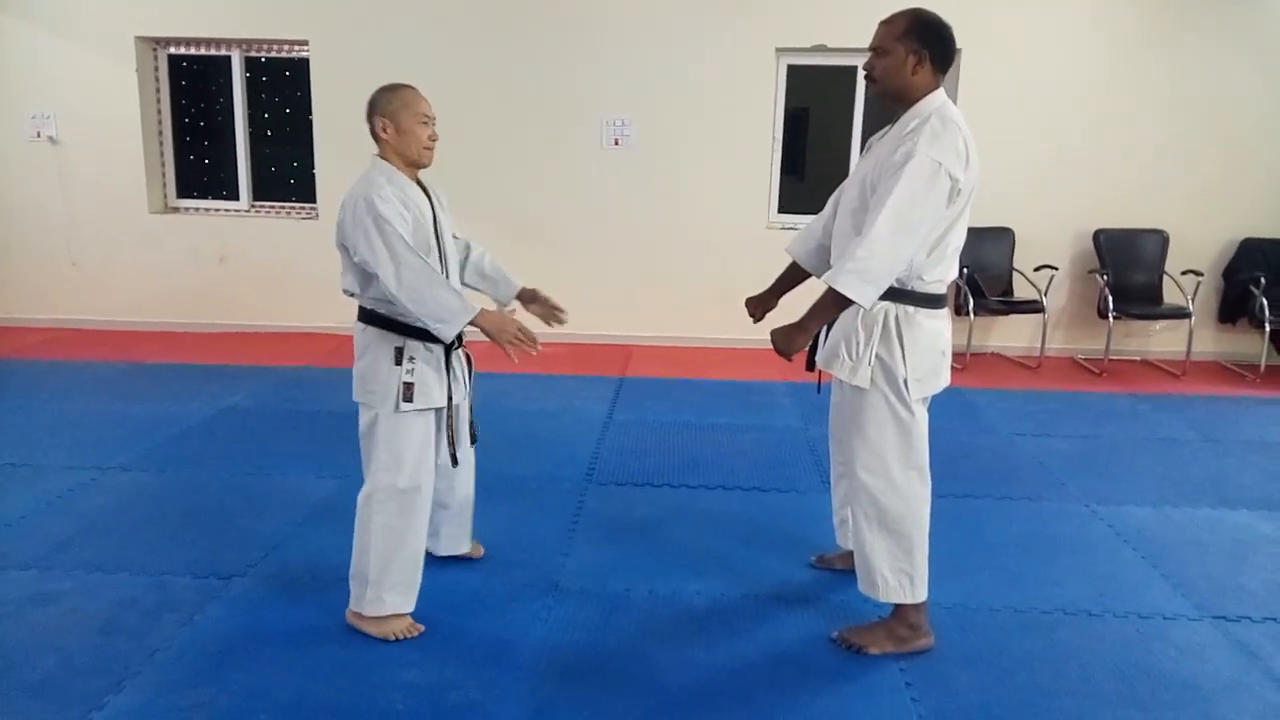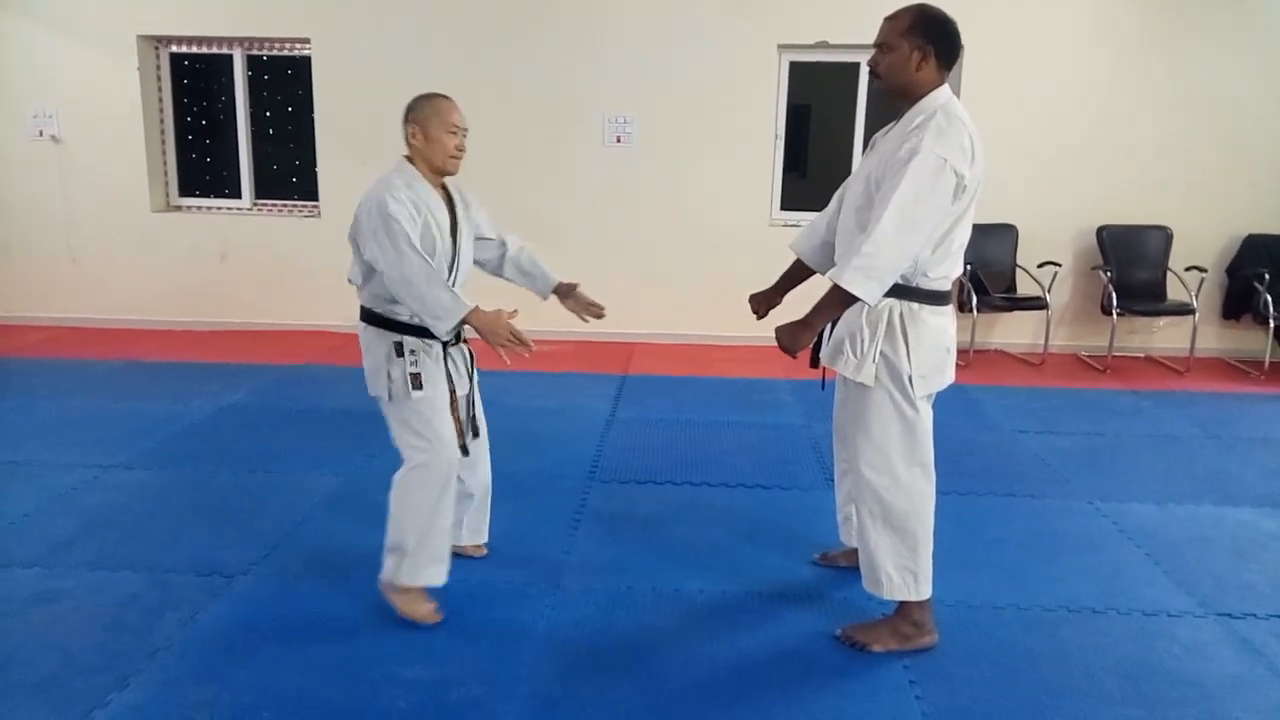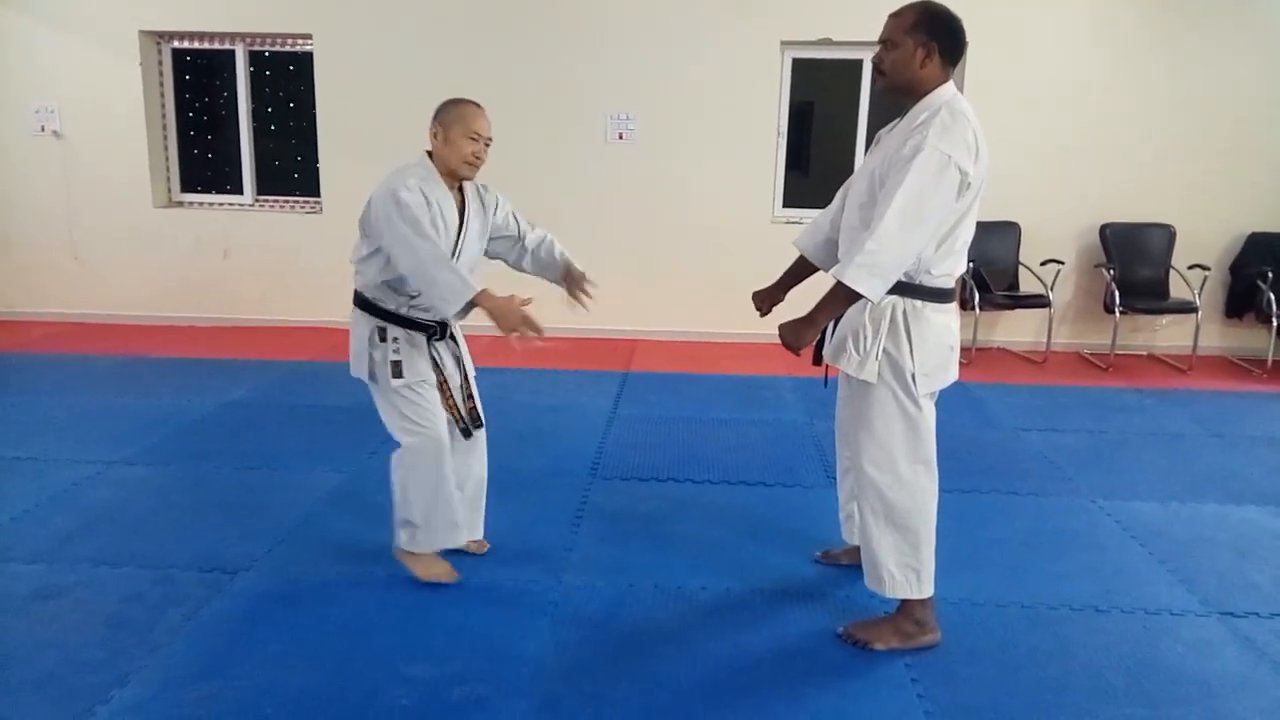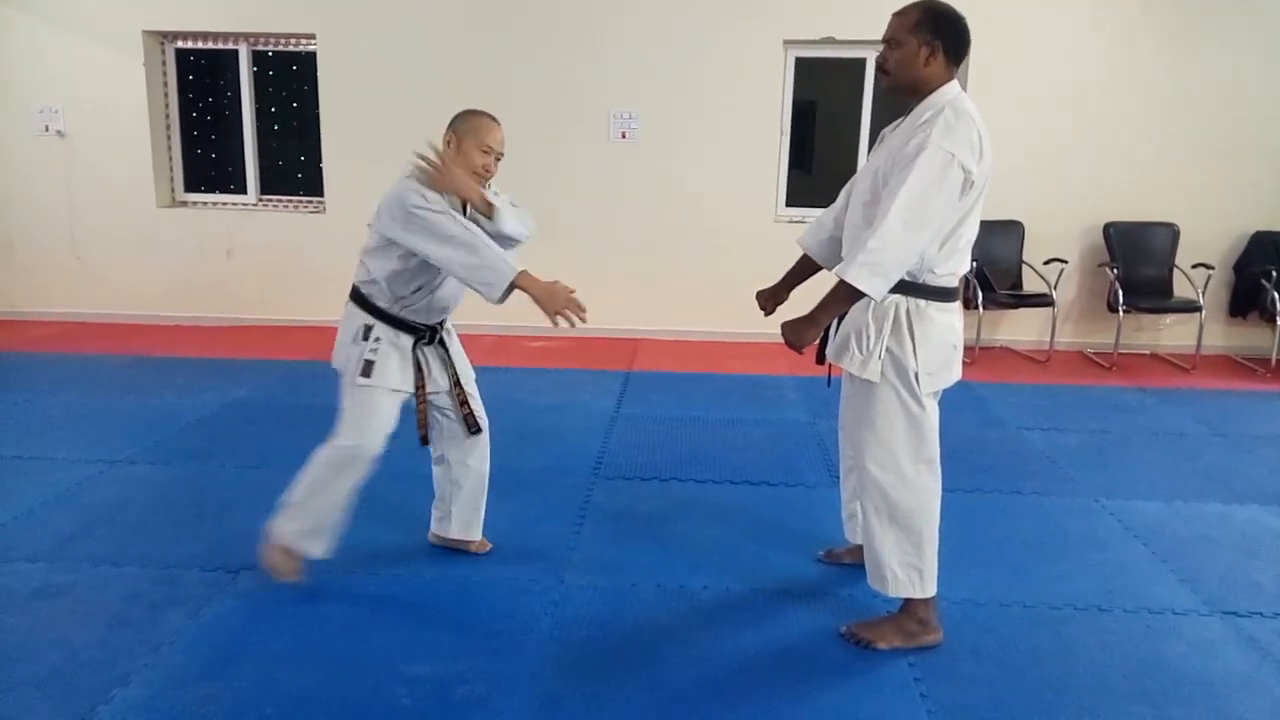
dt=0.2s
person 1, frame 1
left shoulder: (935, 140)
right shoulder: (899, 134)
left elbow: (880, 250)
right elbow: (834, 223)
left wrist: (805, 327)
right wrist: (773, 293)
left hip: (894, 328)
right hip: (869, 321)
left knee: (887, 465)
right knee: (858, 452)
left ankle: (910, 617)
right ankle: (862, 548)
person 1, frame 2
left shoulder: (940, 136)
right shoulder: (904, 131)
left elbow: (887, 246)
right elbow: (838, 220)
left wrist: (810, 324)
right wrist: (777, 291)
left hip: (900, 325)
right hip: (873, 318)
left knee: (891, 462)
right knee: (860, 449)
left ankle: (914, 615)
right ankle: (866, 545)
person 1, frame 3
left shoulder: (944, 132)
right shoulder: (908, 128)
left elbow: (890, 244)
right elbow: (842, 216)
left wrist: (813, 321)
right wrist: (780, 288)
left hip: (902, 323)
right hip: (876, 315)
left knee: (894, 459)
right knee: (863, 446)
left ankle: (915, 613)
right ankle: (868, 543)
person 1, frame 4
left shoulder: (948, 131)
right shoulder: (913, 126)
left elbow: (893, 242)
right elbow: (846, 216)
left wrist: (814, 320)
right wrist: (784, 286)
left hip: (906, 322)
right hip: (880, 314)
left knee: (896, 458)
right knee: (866, 445)
left ankle: (918, 613)
right ankle: (870, 542)
person 2, frame 1
left shoulder: (423, 192)
right shoulder: (372, 197)
left elbow: (463, 255)
right elbow: (409, 278)
left wrist: (520, 294)
right wrist: (482, 320)
left hip: (436, 349)
right hip: (396, 353)
left knee: (452, 455)
right knee: (398, 478)
left ankle: (447, 539)
right ankle: (373, 603)
person 2, frame 2
left shoulder: (456, 198)
right shoulder: (389, 199)
left elbow: (498, 250)
right elbow: (410, 276)
left wrist: (557, 288)
right wrist: (477, 318)
left hip: (444, 345)
right hip: (399, 348)
left knee: (468, 446)
right knee: (432, 457)
left ankle: (455, 531)
right ankle: (405, 577)
person 2, frame 3
left shoulder: (481, 198)
right shoulder: (404, 191)
left elbow: (524, 241)
right elbow: (424, 259)
left wrist: (565, 269)
right wrist: (489, 302)
left hip: (439, 333)
right hip: (390, 335)
left knee: (465, 431)
right knee: (425, 436)
left ankle: (456, 528)
right ankle: (416, 542)
person 2, frame 4
left shoulder: (479, 196)
right shoulder: (415, 196)
left elbow: (514, 231)
right elbow: (465, 248)
left wrist: (479, 200)
right wrist: (535, 286)
left hip: (434, 337)
right hip: (379, 335)
left knee: (467, 432)
right knee: (360, 442)
left ankle: (454, 527)
right ankle: (290, 535)
